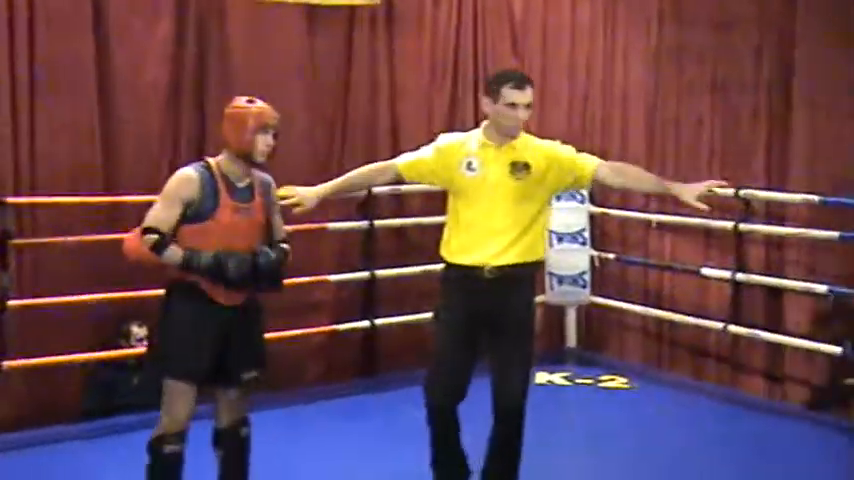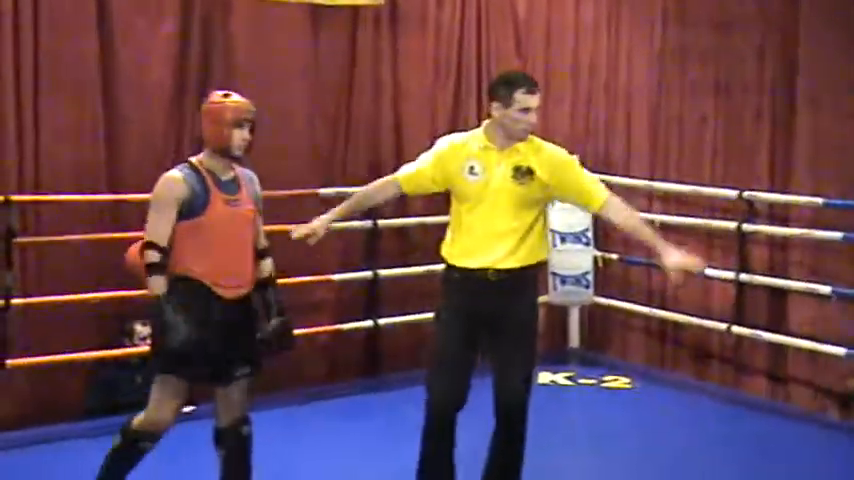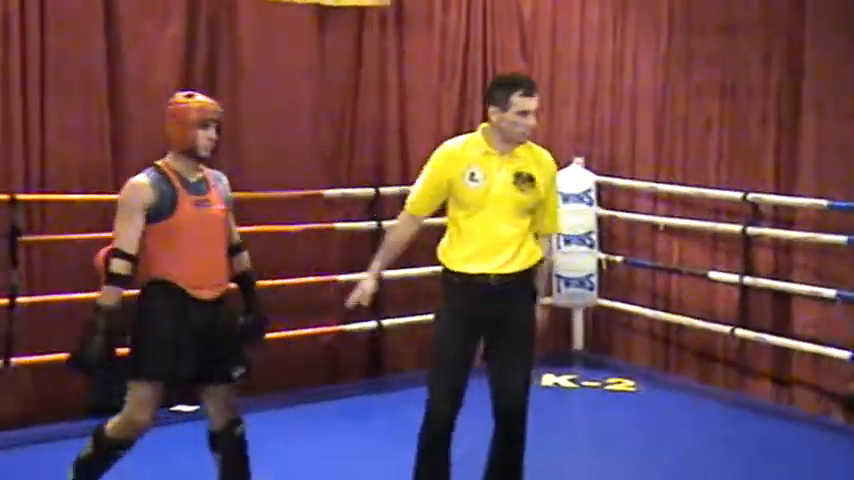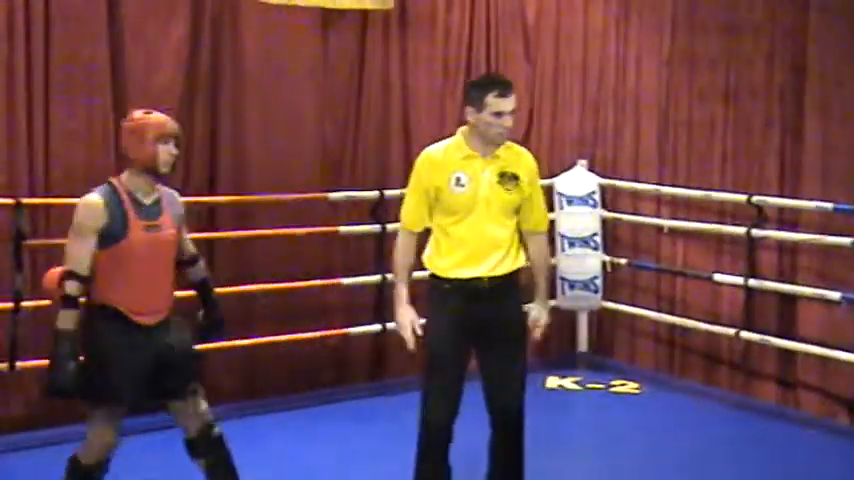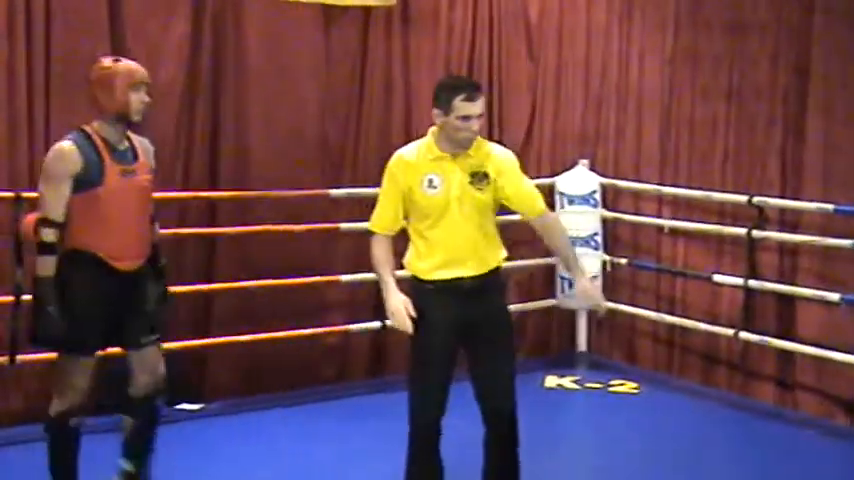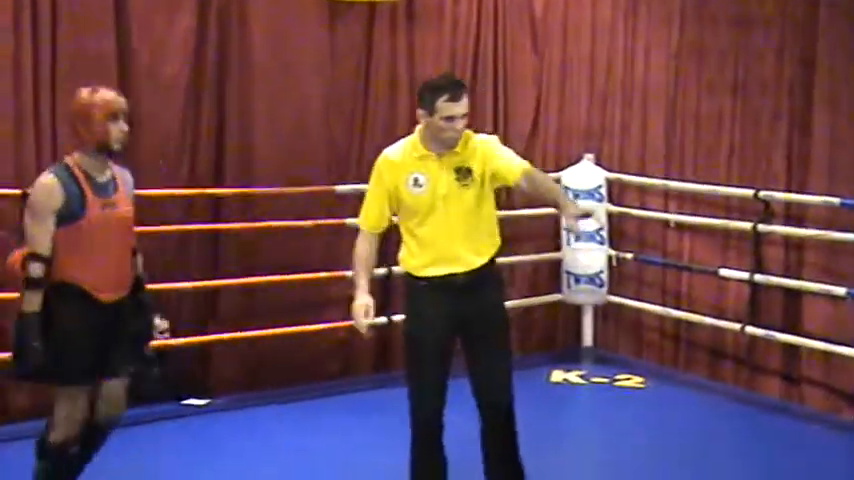
dt=0.2s
person 1, frame 1
left shoulder: (546, 155)
right shoulder: (451, 148)
left elbow: (609, 171)
right elbow: (388, 170)
left wrist: (674, 187)
right wrist: (325, 189)
left hip: (513, 285)
right hip: (460, 282)
left knee: (510, 399)
right knee: (440, 392)
person 1, frame 2
left shoulder: (549, 159)
right shoulder: (454, 149)
left elbow: (607, 203)
right elbow: (392, 185)
left wrist: (663, 248)
right wrist: (332, 216)
left hip: (516, 288)
right hip: (463, 284)
left knee: (512, 400)
right knee: (442, 397)
person 1, frame 3
left shoulder: (542, 164)
right shoulder: (453, 154)
left elbow: (545, 234)
right elbow: (411, 217)
left wrist: (538, 298)
right wrist: (374, 273)
left hip: (513, 293)
right hip: (461, 288)
left knee: (512, 405)
right knee: (443, 403)
person 1, frame 4
left shoulder: (522, 163)
right shoulder: (434, 160)
left elbow: (535, 233)
right elbow: (408, 233)
left wrist: (540, 300)
right wrist: (402, 300)
left hip: (503, 294)
right hip: (450, 294)
left knee: (508, 407)
right knee: (438, 409)
person 1, frame 5
left shoulder: (497, 158)
right shoulder: (406, 163)
left elbow: (540, 215)
right elbow: (381, 235)
left wrist: (577, 273)
right wrist: (390, 290)
left hip: (486, 291)
right hip: (432, 295)
left knee: (500, 404)
right knee: (426, 410)
person 1, frame 6
left shoulder: (485, 149)
right shoulder: (393, 162)
left elbow: (528, 177)
right elbow: (369, 231)
left wrist: (564, 204)
right wrist: (362, 290)
left hip: (482, 285)
right hip: (428, 291)
left knee: (497, 397)
right knee: (427, 406)
person 2, frame 1
left shoulder: (264, 185)
right shoulder: (191, 180)
left elbow: (280, 243)
right elbow: (143, 242)
left wrist: (271, 260)
right wrist: (207, 262)
left hip: (241, 311)
right hip: (192, 308)
left knee: (234, 416)
right knee: (176, 420)
person 2, frame 2
left shoulder: (248, 181)
right shoulder: (178, 182)
left elbow: (261, 249)
right elbow: (151, 253)
left wrist: (272, 304)
right wrist: (168, 315)
left hip: (238, 310)
right hip: (190, 308)
left knee: (234, 414)
right knee: (161, 414)
person 2, frame 3
left shoulder: (218, 183)
right shoulder: (145, 187)
left elbow: (234, 247)
right elbow: (119, 260)
left wrist: (252, 301)
right wrist: (102, 327)
left hip: (213, 311)
right hip: (164, 310)
left knee: (226, 415)
right knee: (137, 417)
person 2, frame 4
left shoulder: (171, 202)
right shoulder: (98, 206)
left elbow: (188, 257)
right elbow: (73, 282)
left wrist: (211, 304)
right wrist: (64, 350)
left hip: (162, 328)
right hip: (114, 331)
left knee: (199, 422)
right knee: (101, 443)
person 2, frame 5
left shoulder: (143, 149)
right shoulder: (69, 153)
right elbow: (48, 230)
left wrist: (156, 271)
right wrist: (45, 298)
left hip: (131, 279)
right hip: (83, 279)
left knee: (151, 376)
right knee: (73, 390)
person 2, frame 6
left shoulder: (123, 179)
right shoulder: (52, 186)
right elbow: (35, 264)
left wrist: (143, 305)
right wrist: (29, 330)
left hip: (117, 306)
right hip: (72, 307)
left knee: (110, 409)
right knee: (71, 418)
